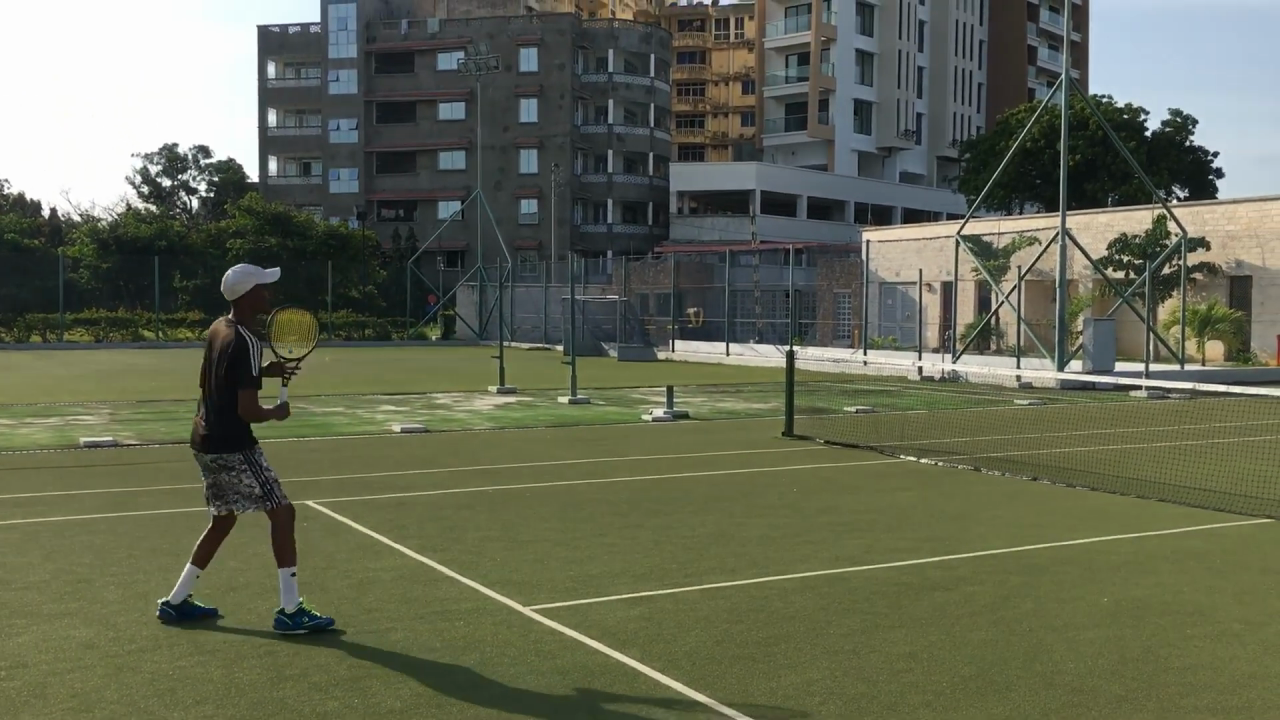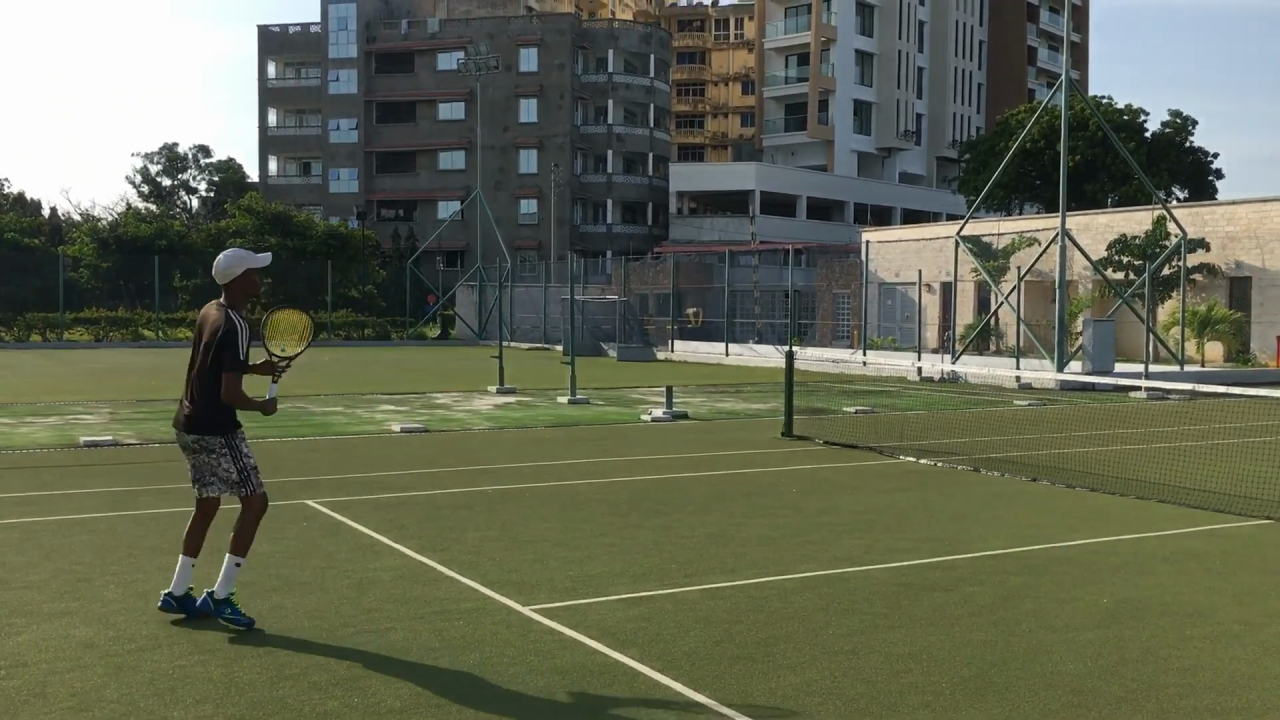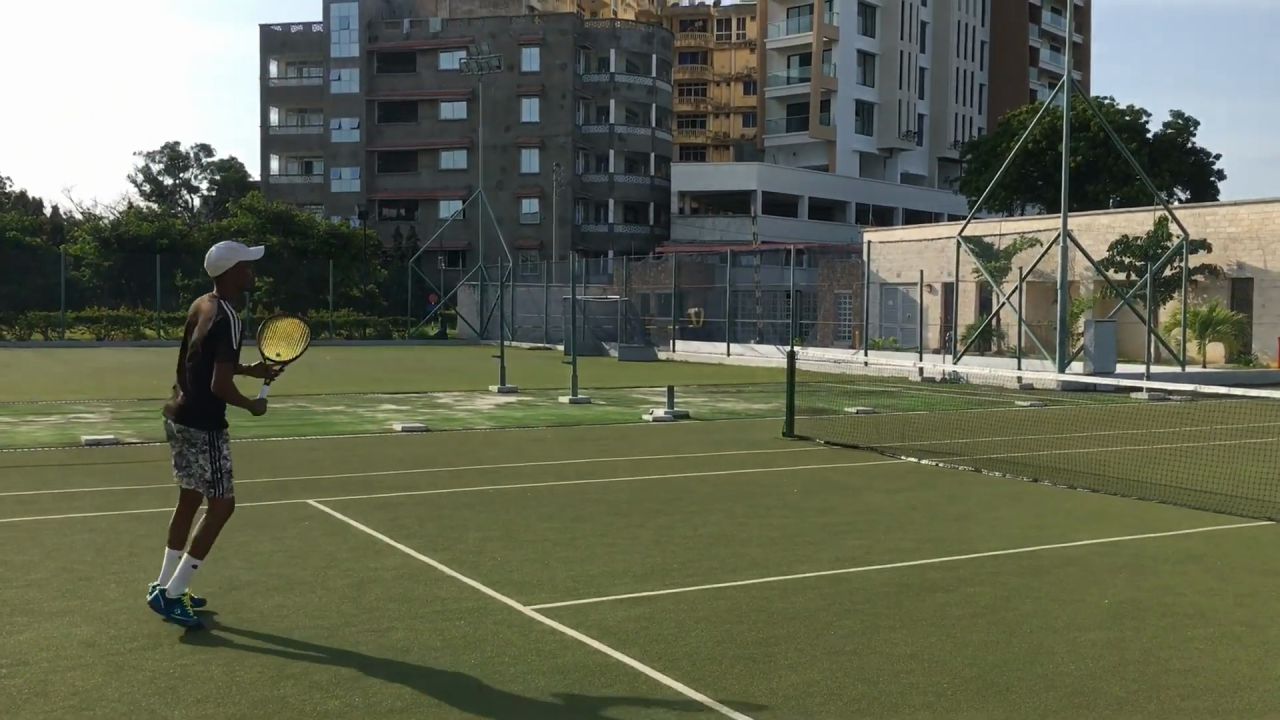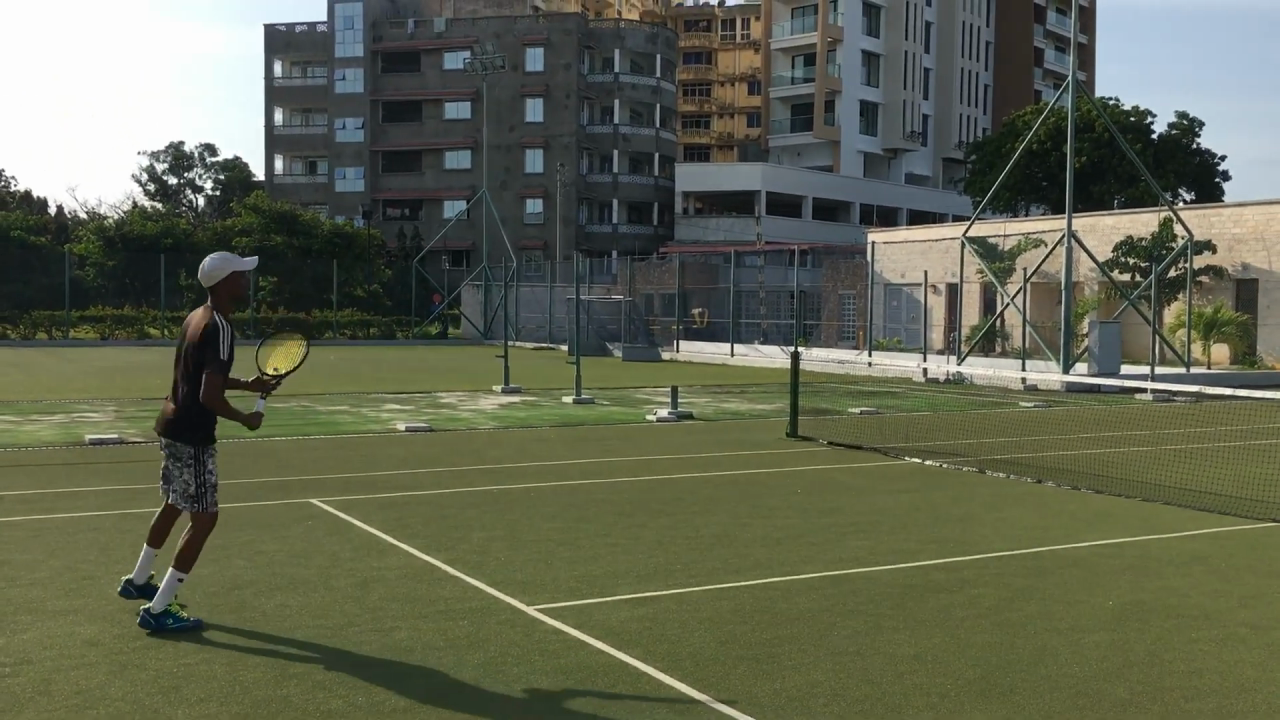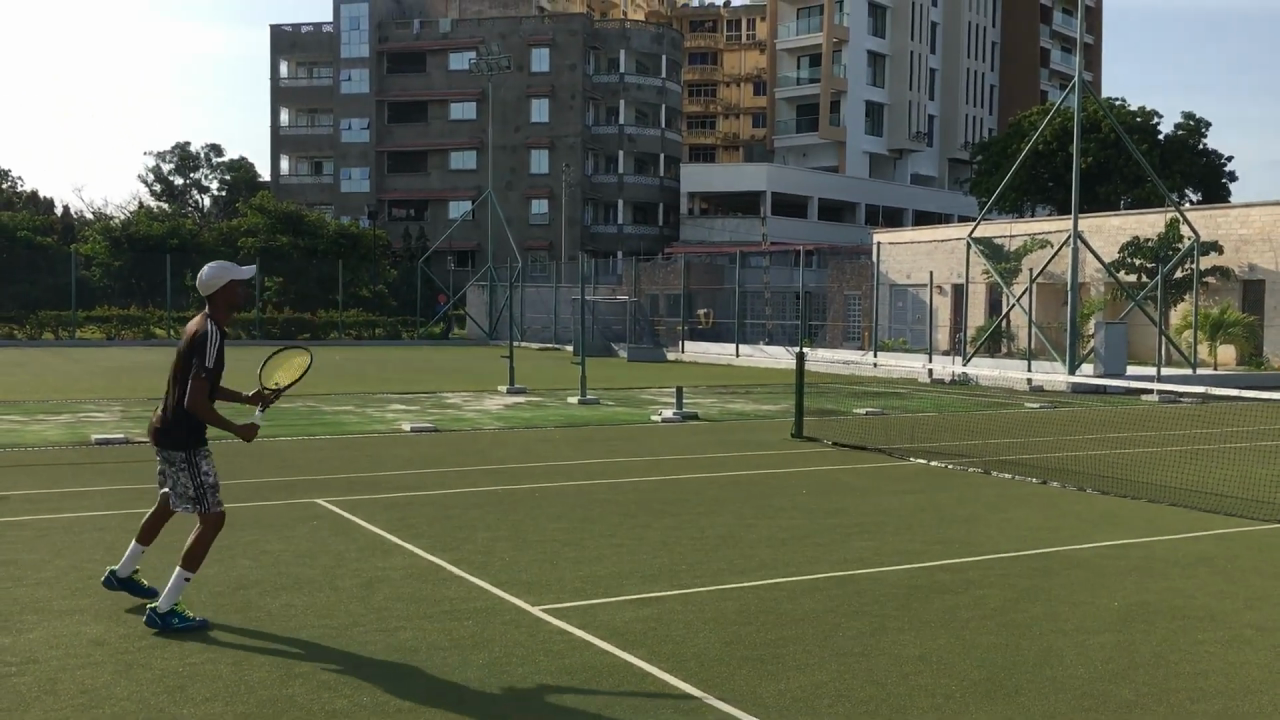
dt=0.1s
person 1, frame 1
left shoulder: (217, 329)
right shoulder: (246, 343)
right elbow: (247, 411)
left wrist: (264, 372)
right wrist: (278, 412)
left hip: (205, 441)
right hip: (232, 445)
left knee: (223, 520)
right knee: (282, 513)
left ankle: (176, 601)
right ankle: (291, 609)
person 1, frame 2
left shoulder: (209, 313)
right shoulder: (235, 326)
right elbow: (229, 395)
left wrist: (254, 368)
right wrist: (262, 406)
left hip: (190, 424)
right hip: (215, 430)
left knee: (206, 507)
right knee: (256, 503)
left ankle: (179, 593)
right ankle: (222, 596)
person 1, frame 3
left shoulder: (200, 306)
right shoulder: (228, 317)
right elbow: (220, 386)
left wrist: (249, 369)
right wrist: (251, 405)
left hip: (179, 415)
right hip: (203, 423)
left knee: (190, 499)
right knee: (221, 506)
left ankle: (165, 587)
right ankle: (172, 594)
person 1, frame 4
left shoulder: (196, 318)
right shoulder: (219, 328)
right elbow: (209, 396)
left wrist: (246, 384)
right wrist: (245, 418)
left hip: (174, 426)
right hip: (192, 435)
left knee: (175, 504)
right knee: (204, 519)
left ankle: (137, 579)
right ankle: (158, 609)
person 1, frame 5
left shoulder: (200, 326)
right shoulder: (210, 335)
right elbow: (195, 402)
left wrist: (244, 397)
right wrist: (237, 429)
left hip: (167, 432)
right hip: (183, 439)
left knee: (169, 504)
right knee: (212, 518)
left ankle: (122, 572)
right ankle: (164, 609)
